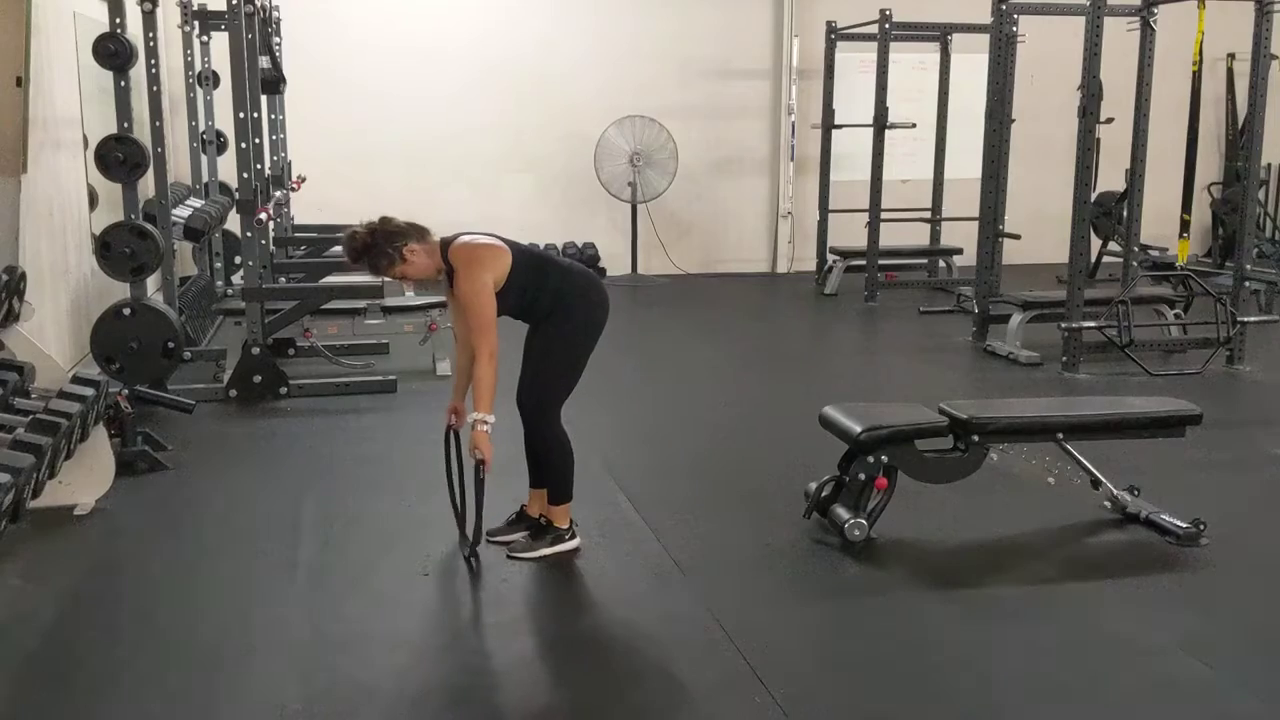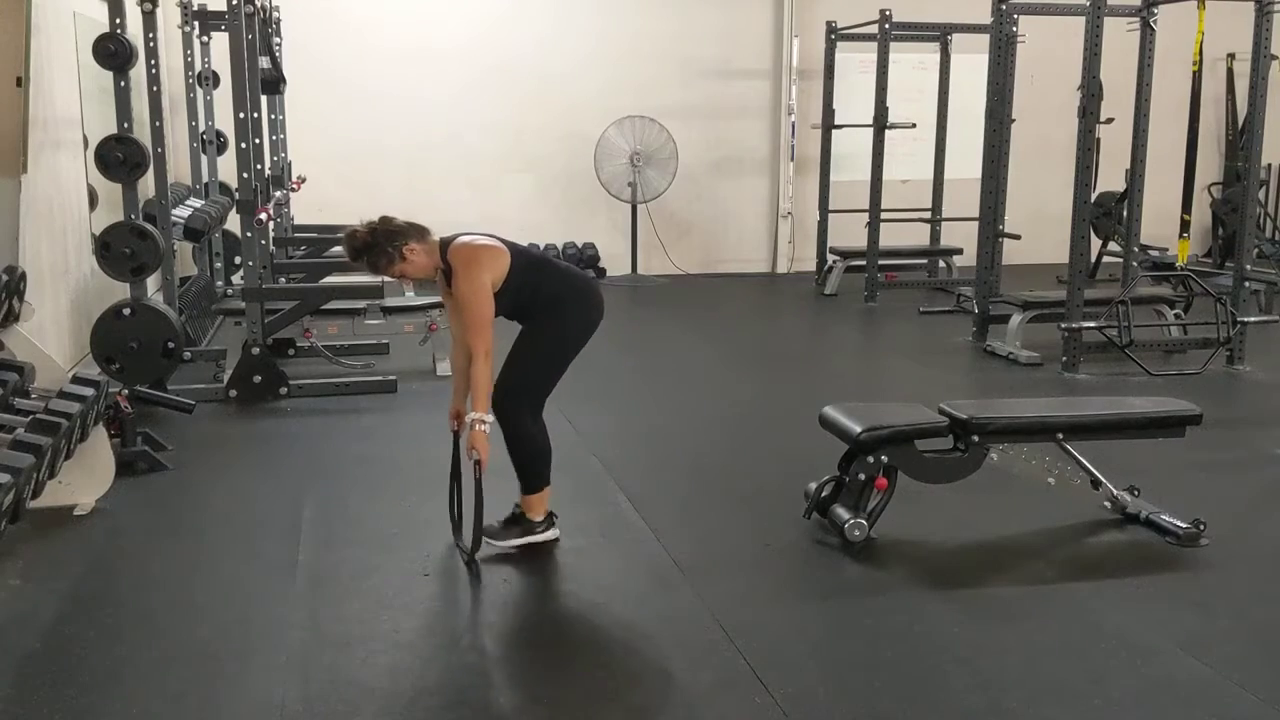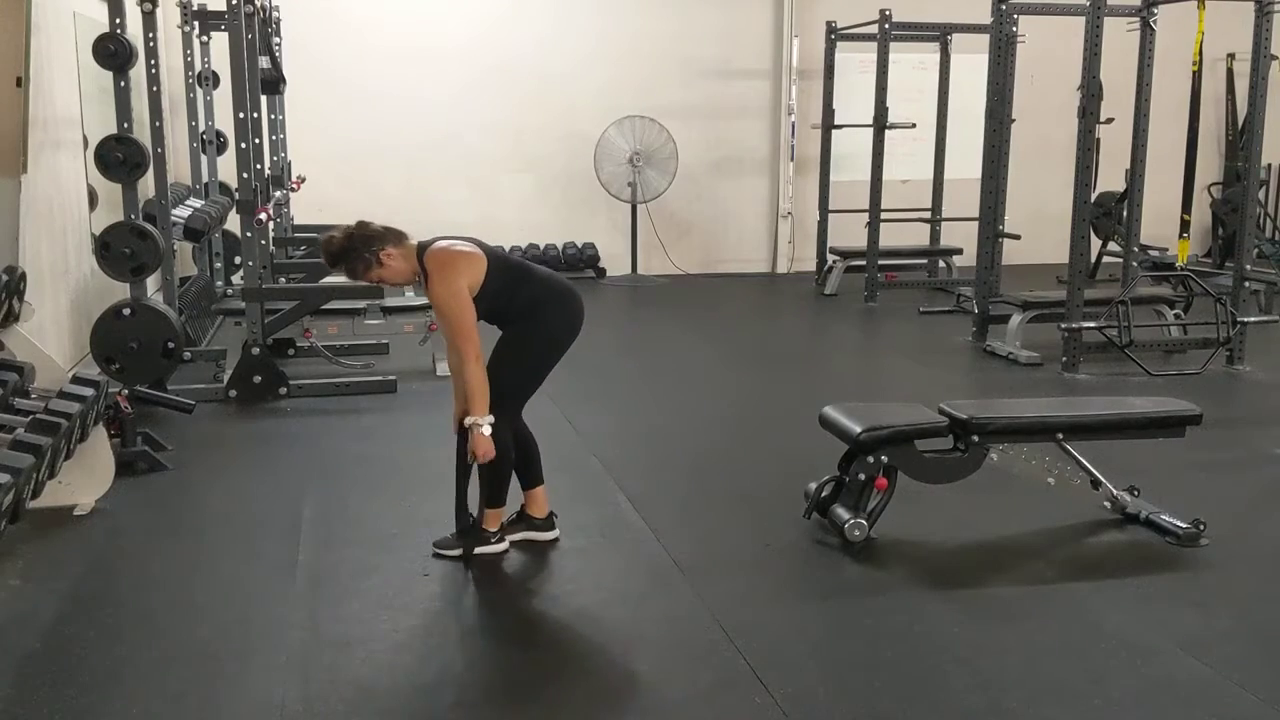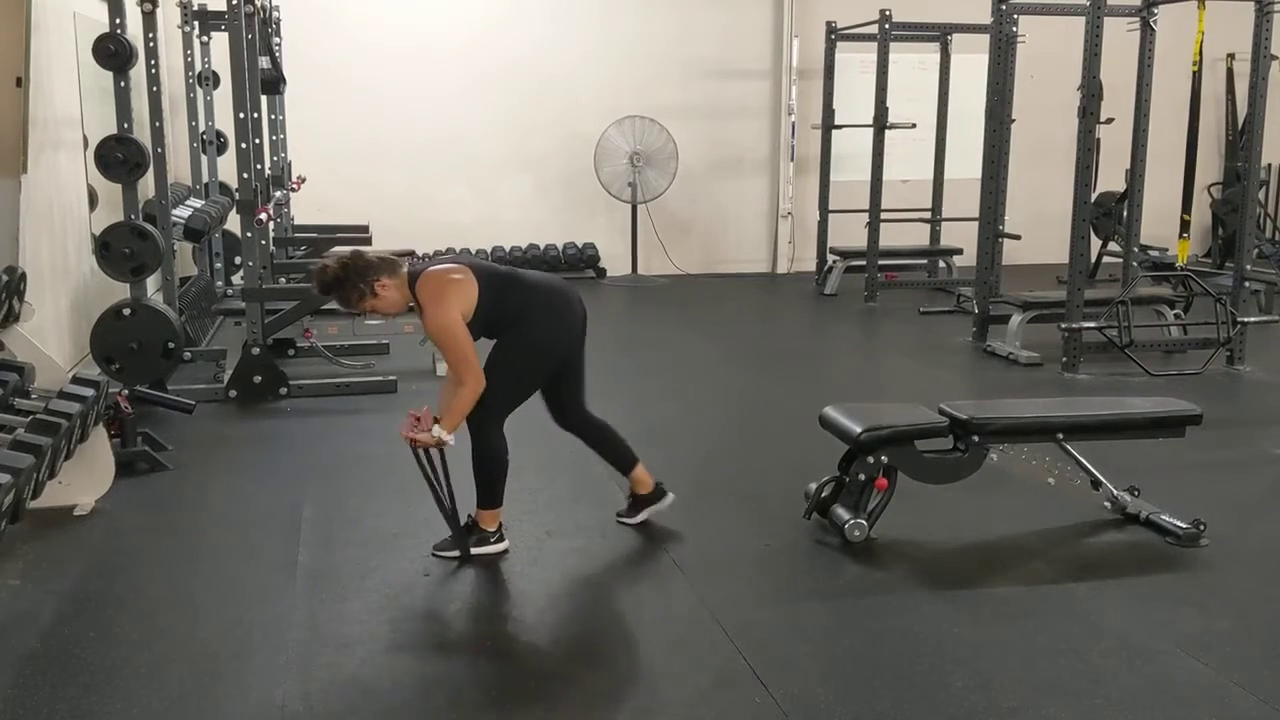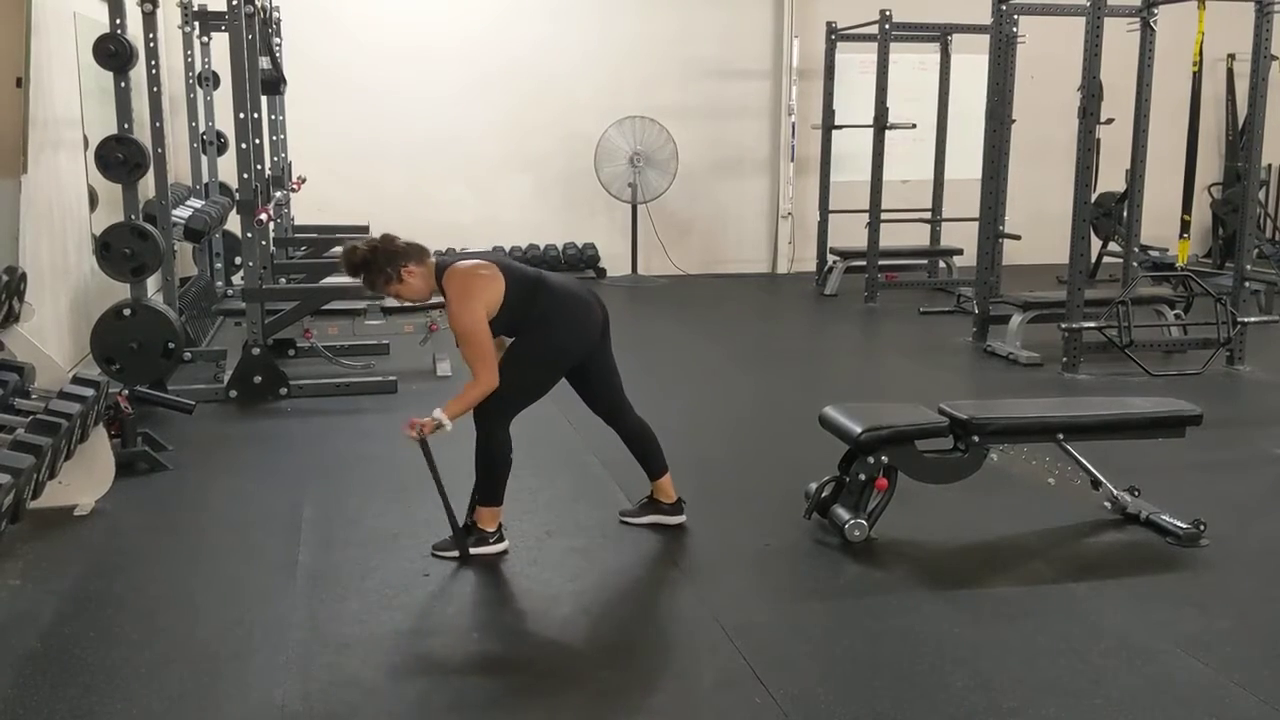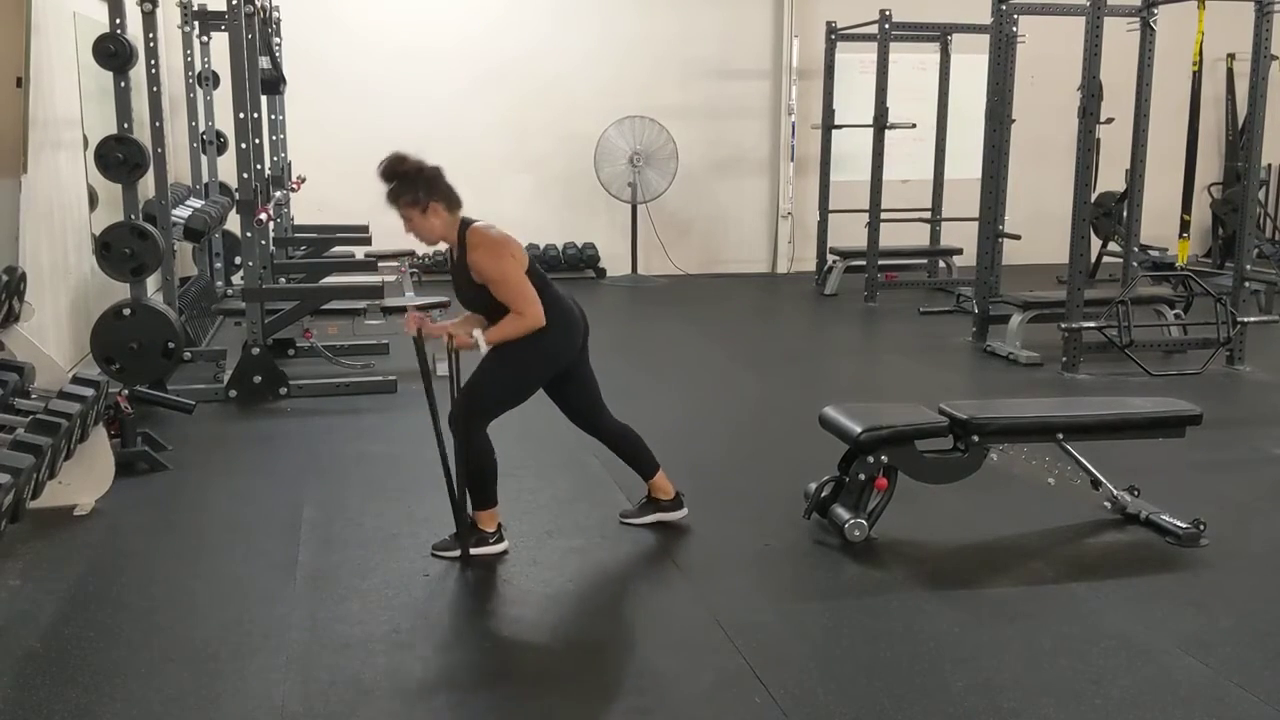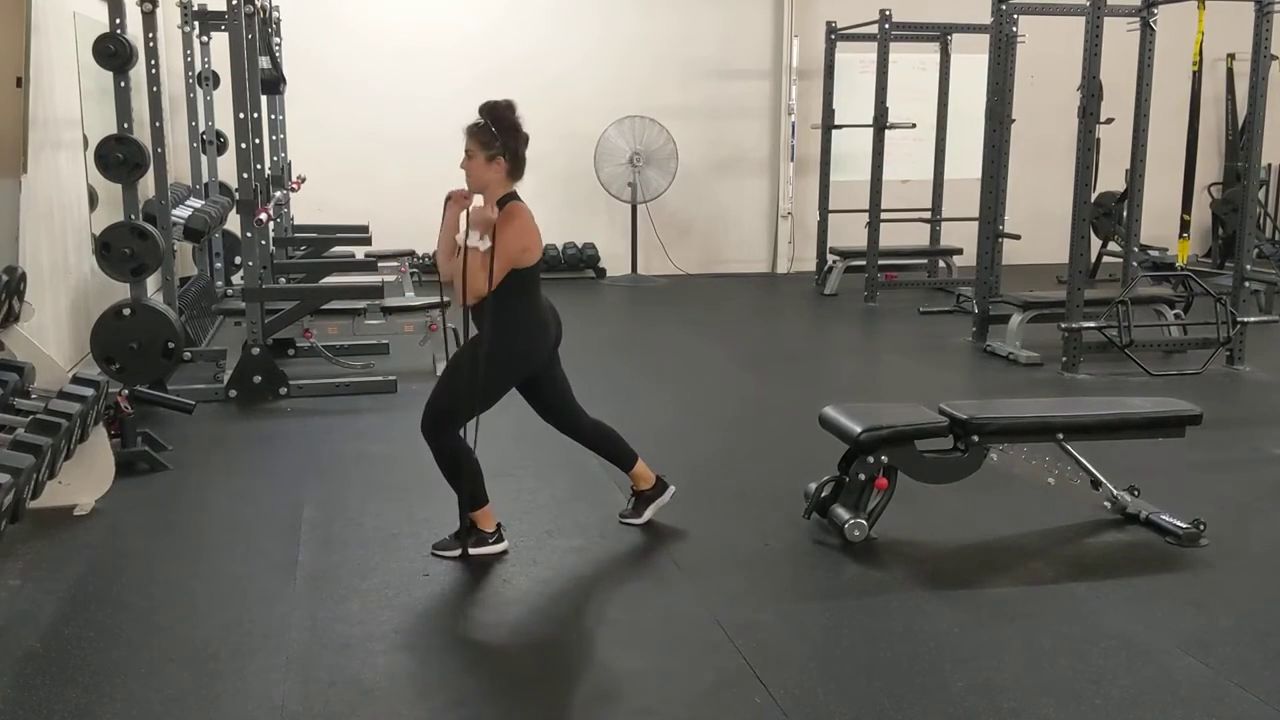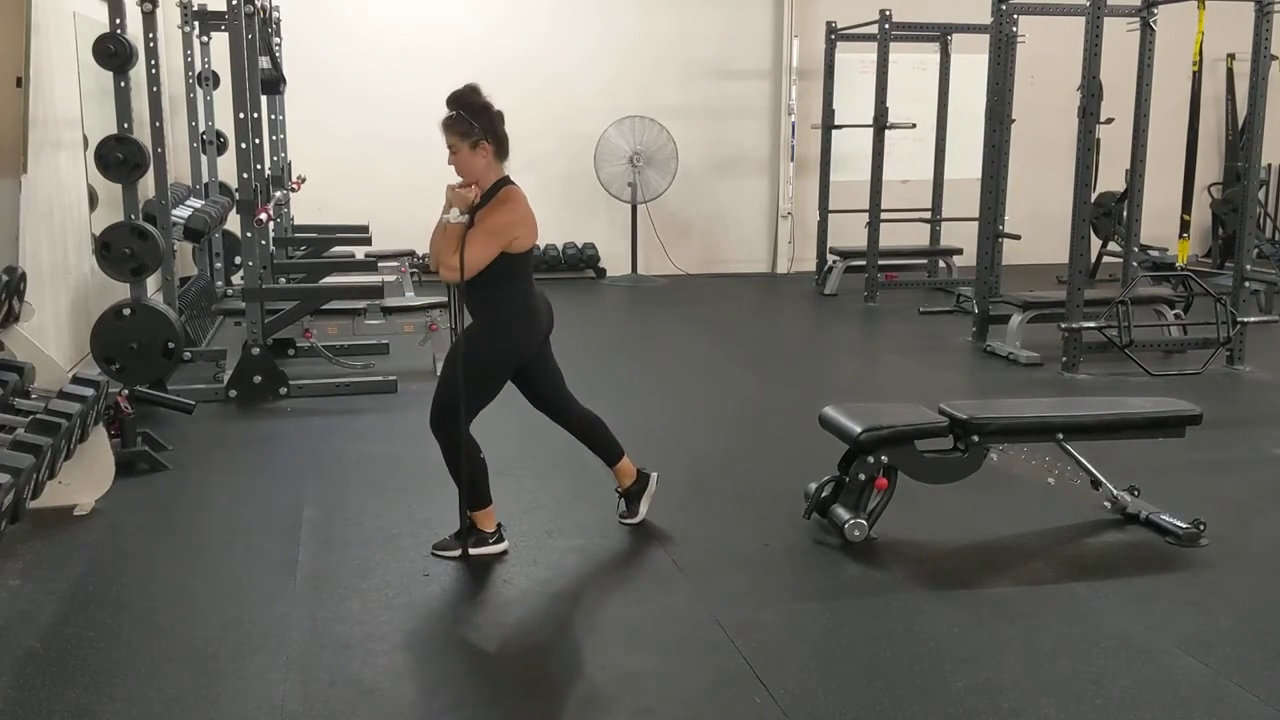
dt=0.5s
person 1, frame 1
left shoulder: (469, 266)
right shoulder: (451, 265)
left elbow: (486, 353)
right elbow: (466, 343)
left wrist: (481, 424)
right wrist: (458, 398)
left hip: (579, 307)
right hip: (556, 311)
left knee: (541, 412)
right knee: (530, 407)
left ankle: (561, 527)
right ankle: (536, 512)
person 1, frame 2
left shoulder: (467, 267)
right shoulder: (447, 267)
left elbow: (482, 353)
right elbow: (462, 344)
left wrist: (479, 423)
right wrist: (459, 402)
left hip: (573, 307)
right hip: (554, 309)
left knee: (511, 405)
right knee: (521, 407)
left ankle: (534, 518)
right ankle: (537, 512)
person 1, frame 3
left shoulder: (443, 272)
right shoulder: (431, 262)
left elbow: (472, 357)
right elbow: (456, 346)
left wrist: (479, 426)
right wrist: (462, 406)
left hip: (550, 315)
right hip: (547, 312)
left knee: (494, 415)
right knee: (501, 413)
left ankle: (489, 530)
right ankle: (538, 515)
person 1, frame 4
left shoulder: (435, 303)
right shoulder: (428, 281)
left elbow: (473, 381)
right elbow: (461, 363)
left wrist: (440, 433)
right wrist: (439, 415)
left hip: (544, 324)
right hip: (563, 307)
left knee: (484, 418)
right knee: (569, 413)
left ankle: (488, 530)
right ankle: (647, 490)
person 1, frame 5
left shoulder: (461, 296)
right shoulder: (454, 272)
left elbow: (486, 379)
right elbow: (494, 338)
left wrist: (438, 420)
left hip: (563, 327)
right hip: (584, 311)
left knee: (491, 415)
right knee: (615, 409)
left ankle: (487, 530)
right ankle: (667, 500)
person 1, frame 6
left shoulder: (482, 248)
right shoulder: (464, 242)
left elbow: (530, 316)
right elbow: (491, 314)
left wrist: (474, 338)
right wrist: (436, 326)
left hip: (547, 337)
right hip: (564, 328)
left knee: (466, 419)
right knee: (594, 417)
left ankle: (488, 532)
right ankle: (665, 495)
person 1, frame 7
left shoulder: (512, 224)
right shoulder: (489, 211)
left elbow: (468, 293)
right elbow: (451, 276)
left wrist: (478, 235)
right wrist: (451, 221)
left hip: (512, 341)
right hip: (531, 332)
left knee: (438, 424)
right knee: (568, 416)
left ankle: (485, 531)
right ankle: (649, 483)
person 1, frame 8
left shoulder: (506, 207)
right shoulder: (482, 197)
left elbow: (452, 270)
right elbow: (437, 260)
left wrist: (457, 214)
right wrist: (451, 211)
left hip: (503, 330)
right hip: (521, 322)
left knee: (447, 421)
right knee: (560, 405)
left ankle: (485, 532)
right ankle: (633, 480)
